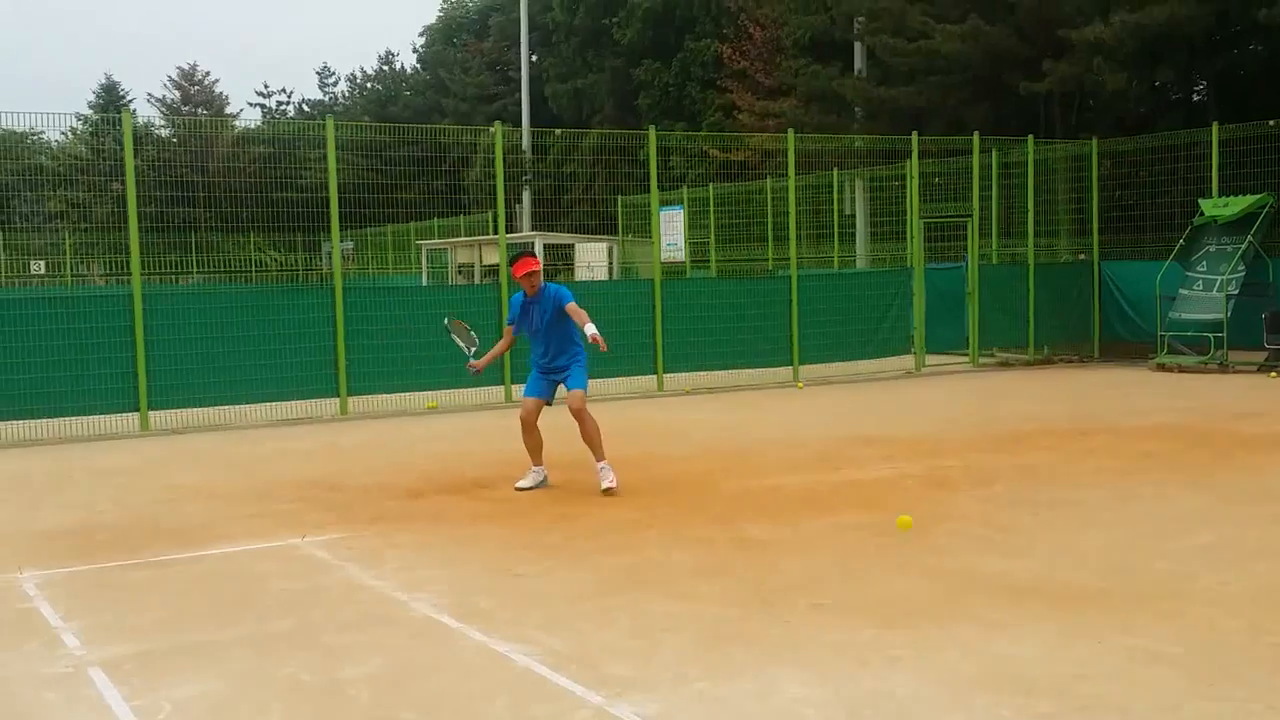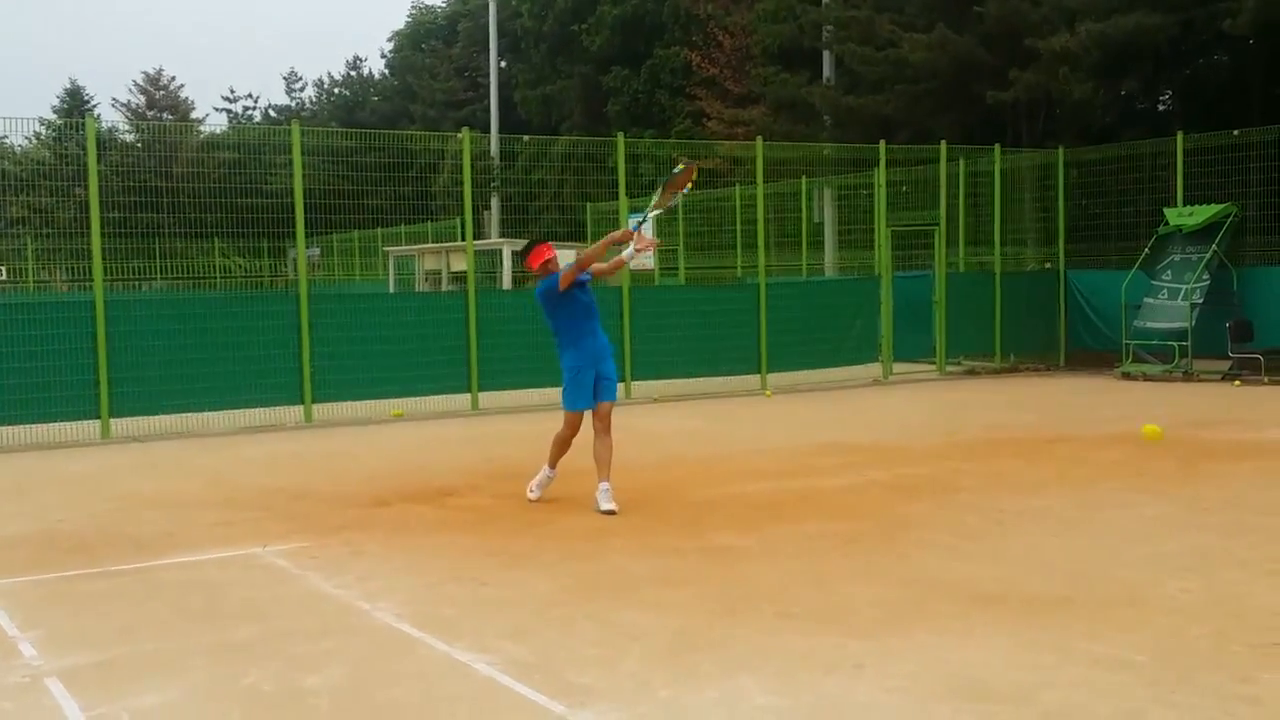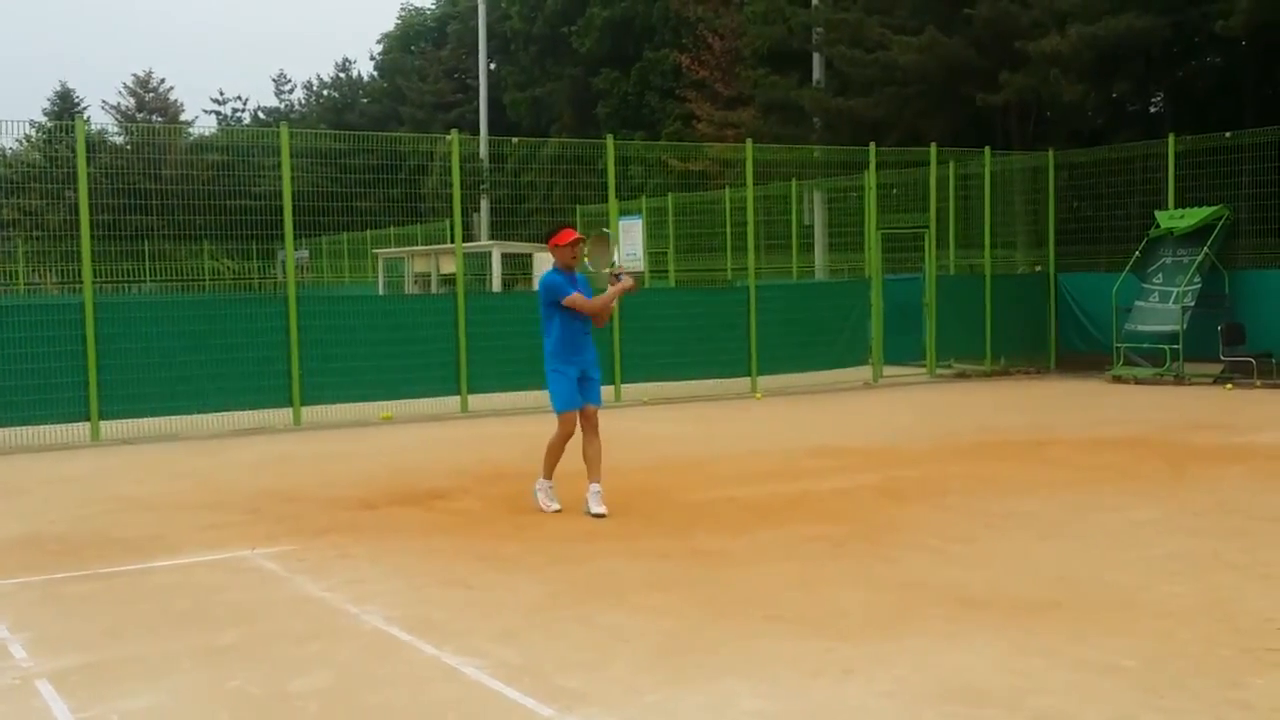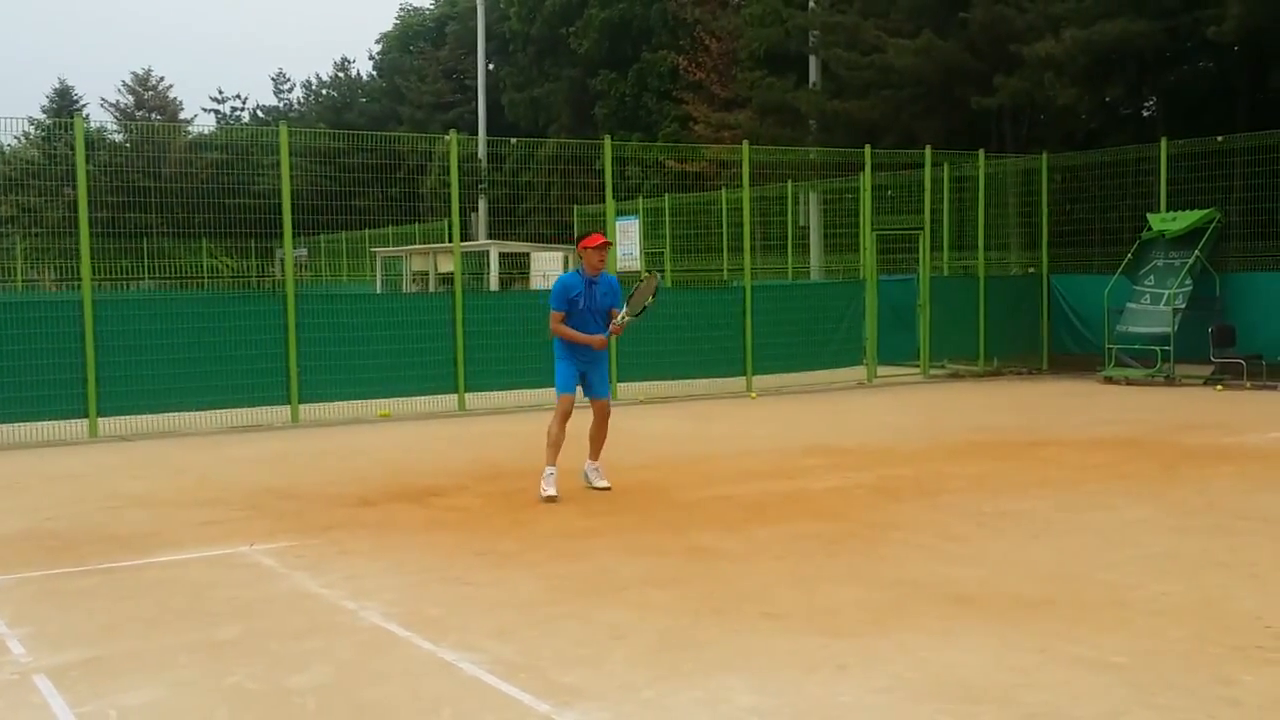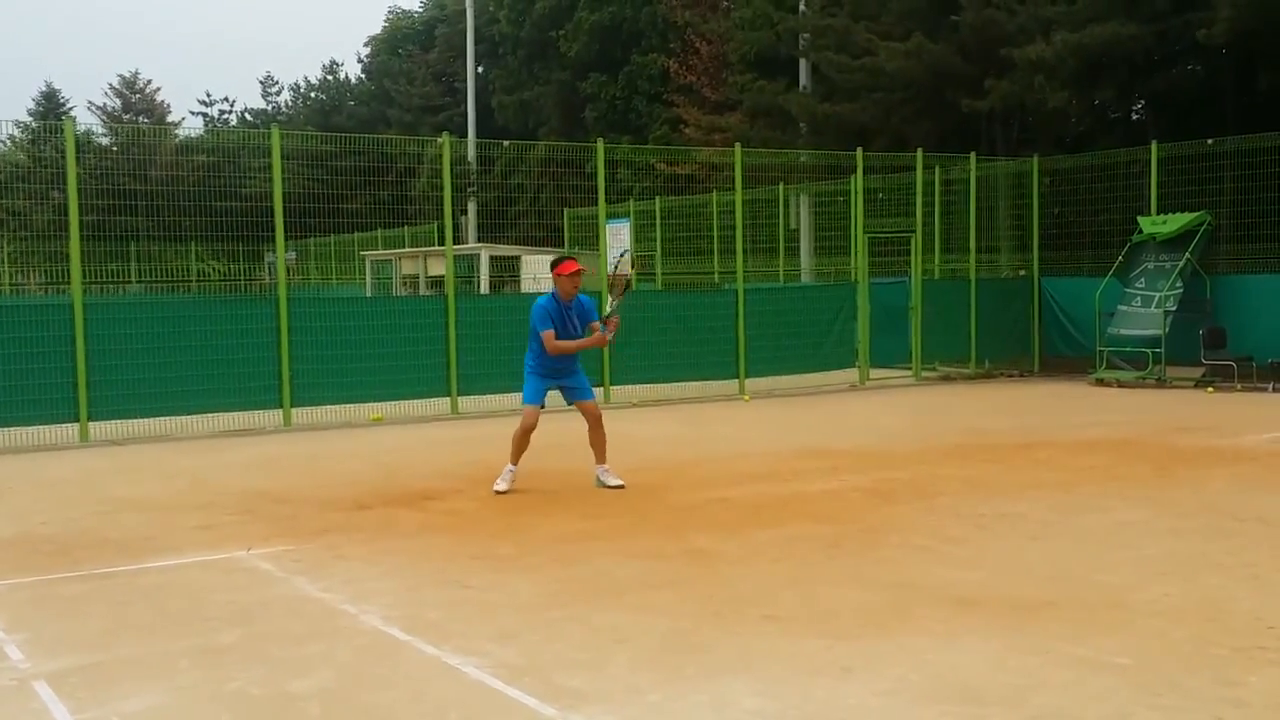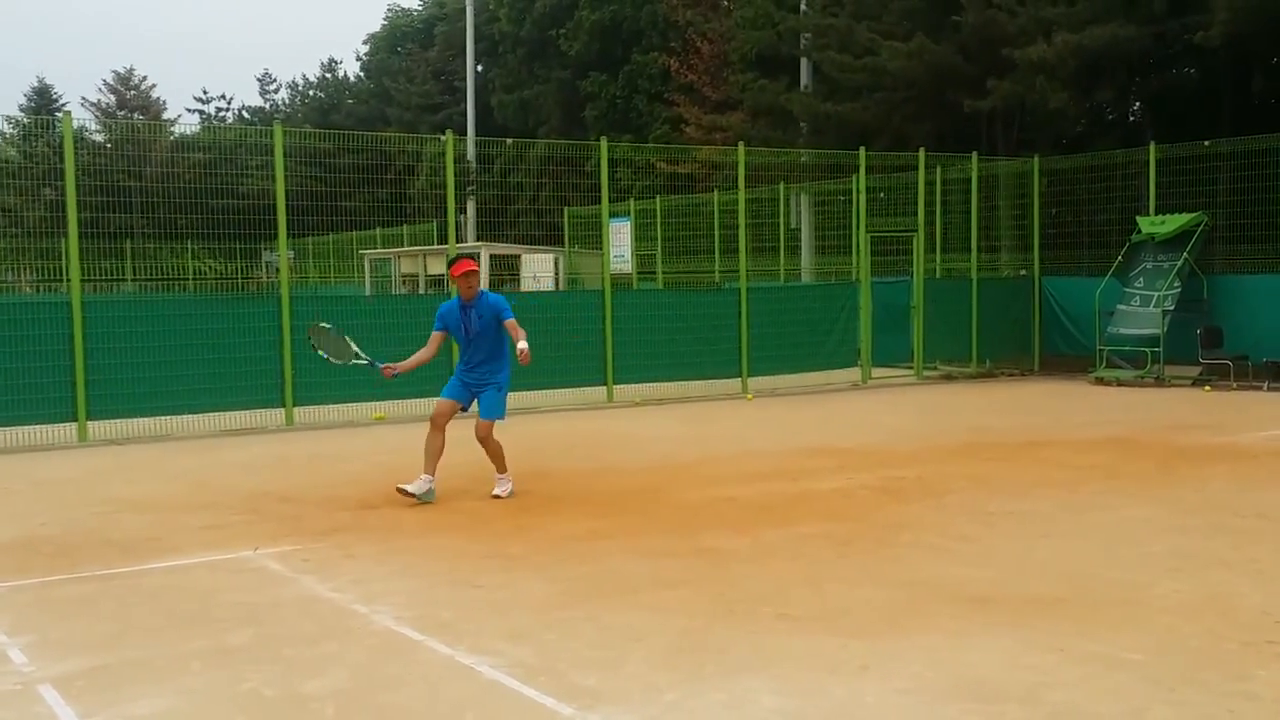
dt=0.7s
person 1, frame 1
left shoulder: (557, 292)
right shoulder: (516, 303)
left elbow: (576, 312)
right elbow: (508, 339)
left wrist: (590, 329)
right wrist: (484, 362)
left hip: (571, 362)
right hip: (541, 367)
left knee: (578, 407)
right knee: (527, 417)
left ankle: (603, 467)
right ankle: (538, 472)
person 1, frame 2
left shoulder: (575, 272)
right shoulder: (545, 289)
left elbow: (606, 268)
right elbow: (578, 264)
left wrist: (631, 249)
right wrist: (612, 239)
left hip: (602, 357)
right hip: (576, 362)
left knee: (603, 424)
right knee: (571, 427)
left ankle: (604, 490)
right ankle: (548, 473)
person 1, frame 3
left shoulder: (579, 279)
right shoulder: (550, 281)
left elbow: (597, 318)
right elbow: (590, 306)
left wrist: (614, 288)
right wrist: (621, 288)
left hip: (587, 362)
right hip: (561, 364)
left knee: (591, 424)
right knee: (567, 427)
left ankle: (594, 493)
right ankle: (544, 485)
person 1, frame 4
left shoulder: (612, 283)
right shoulder: (565, 283)
left elbow: (615, 319)
right elbow: (555, 326)
left wrist: (616, 328)
right wrist: (589, 339)
left hip: (597, 358)
right hip: (568, 355)
left knee: (603, 412)
right knee: (563, 409)
left ankle: (592, 467)
right ankle: (549, 474)
person 1, frame 5
left shoulder: (586, 303)
right shoulder: (543, 306)
left elbow: (597, 337)
right elbow: (552, 347)
left wrist: (608, 331)
right wrist: (589, 342)
left hip: (570, 369)
right hip: (539, 370)
left knee: (594, 415)
right knee: (528, 423)
left ankle: (602, 470)
right ankle: (509, 472)
person 1, frame 6
left shoulder: (496, 302)
right shoulder: (446, 310)
left elbow: (515, 328)
right elbow: (430, 350)
left wrist: (522, 344)
right wrist: (399, 367)
left hip: (494, 378)
right hip: (464, 375)
left knee: (483, 434)
right knee: (437, 419)
left ankle: (504, 477)
right ankle: (426, 483)
